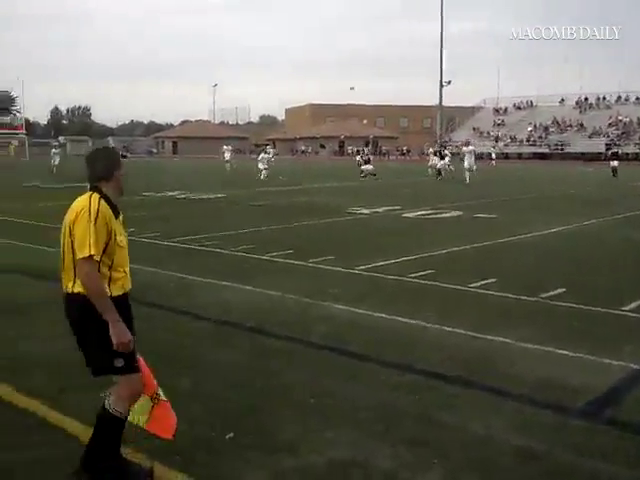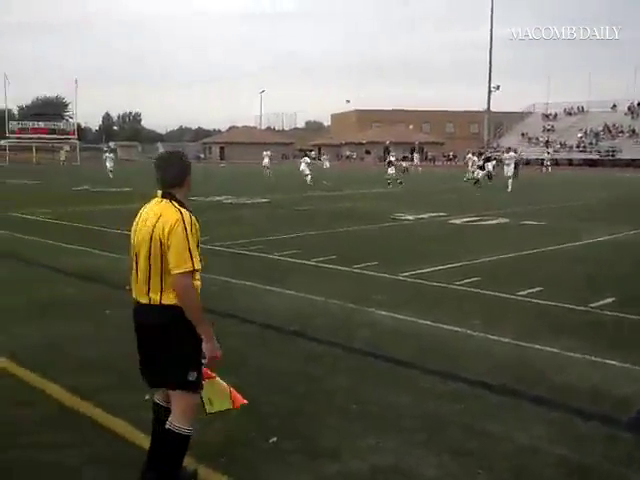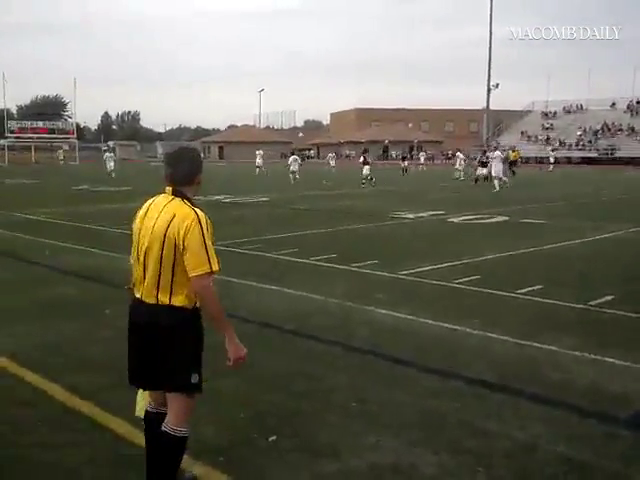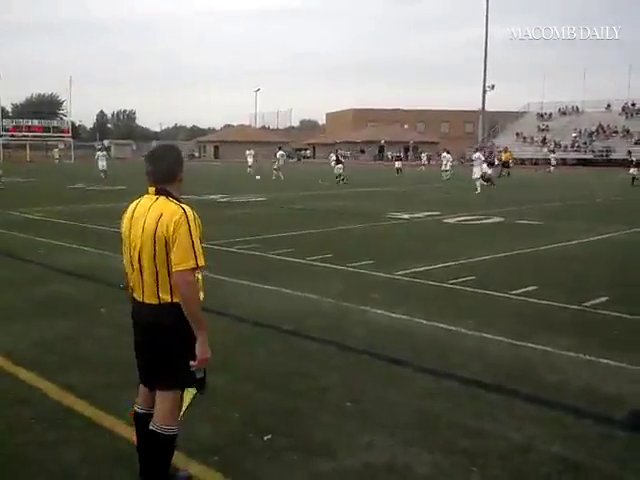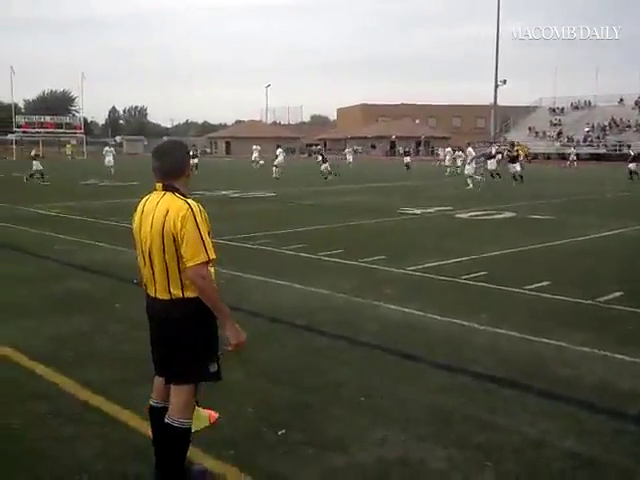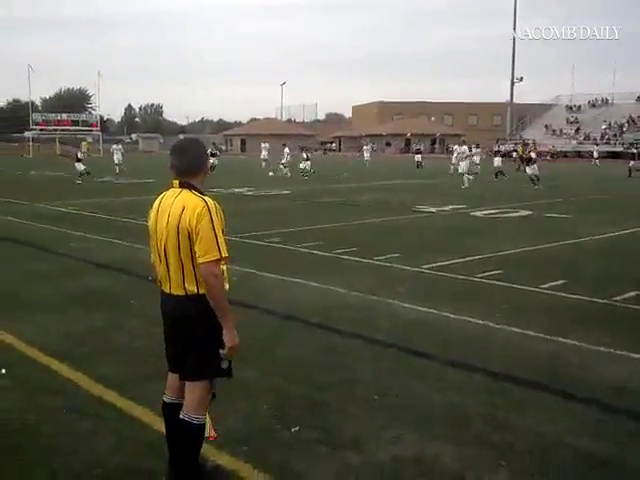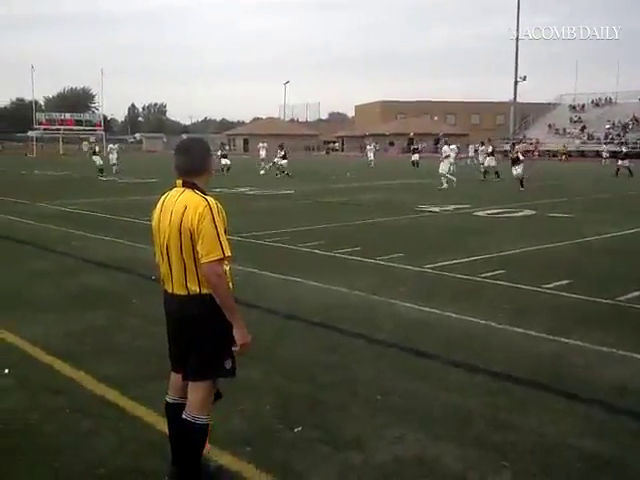
dt=0.4s
person 1, frame 1
left shoulder: (103, 208)
right shoulder: (92, 208)
right elbow: (86, 271)
right wrist: (115, 323)
left hip: (107, 304)
right hip: (93, 308)
left knee: (124, 381)
right knee: (129, 384)
person 1, frame 2
left shoulder: (147, 211)
right shoulder: (179, 218)
right elbow: (184, 284)
right wrist: (207, 336)
left hip: (144, 311)
right hip: (171, 317)
left knee: (167, 389)
right knee: (187, 402)
person 1, frame 3
left shoulder: (147, 208)
right shoulder: (193, 218)
right elbow: (201, 286)
right wrist: (230, 337)
left hip: (141, 311)
right hip: (175, 318)
left knee: (156, 396)
right knee: (180, 404)
person 1, frame 4
left shoulder: (133, 210)
right shoulder: (179, 215)
right elbow: (184, 282)
right wrist: (201, 337)
left hip: (142, 311)
right hip: (172, 315)
left knee: (147, 390)
right knee: (168, 401)
person 1, frame 5
left shoulder: (143, 206)
right shoulder: (187, 210)
right elbow: (199, 276)
right wrist: (229, 323)
left hip: (156, 305)
right hip: (187, 309)
left knee: (162, 383)
right knee: (183, 393)
person 1, frame 6
left shoulder: (160, 203)
right shoulder: (202, 207)
right elbow: (210, 273)
right wrist: (229, 326)
left hip: (171, 302)
right hip: (200, 305)
left knee: (176, 380)
right knee: (198, 390)
person 1, frame 7
left shoulder: (164, 202)
right shoulder: (205, 206)
right elbow: (213, 273)
right wrist: (238, 323)
left hip: (174, 301)
right hip: (203, 305)
left knee: (180, 379)
right knee: (201, 389)
